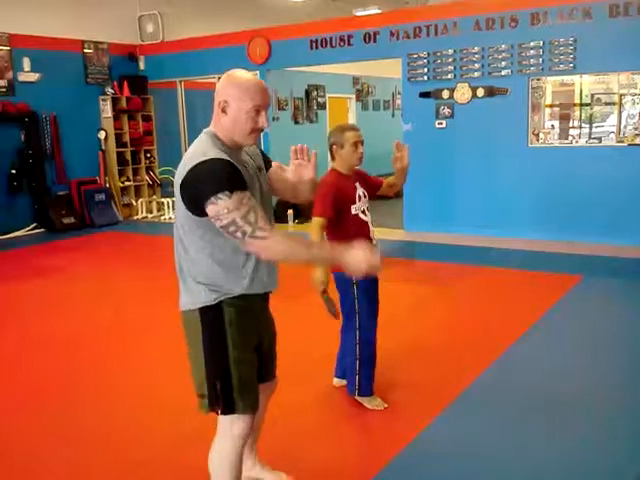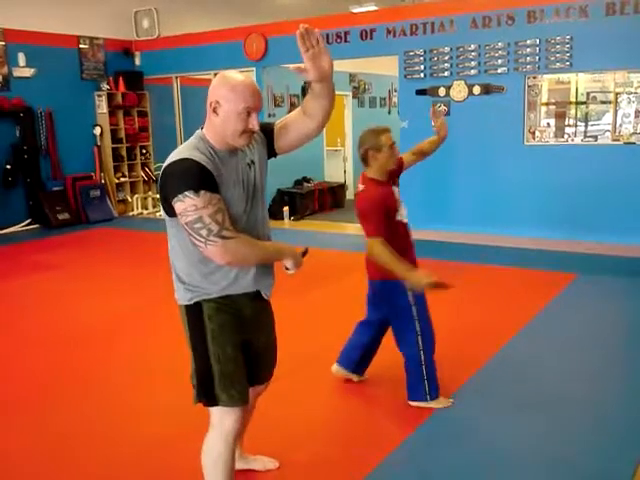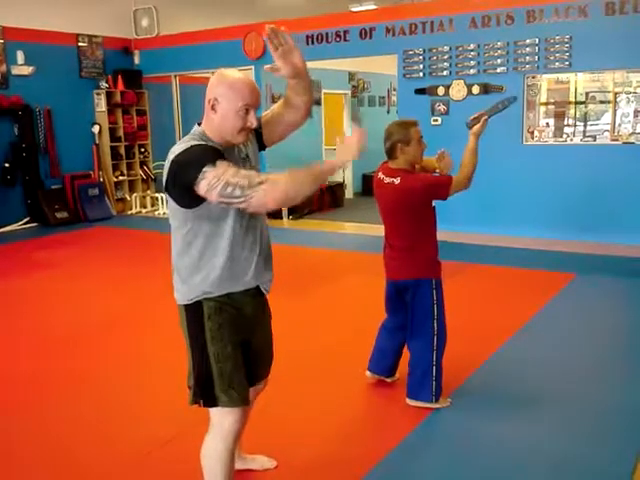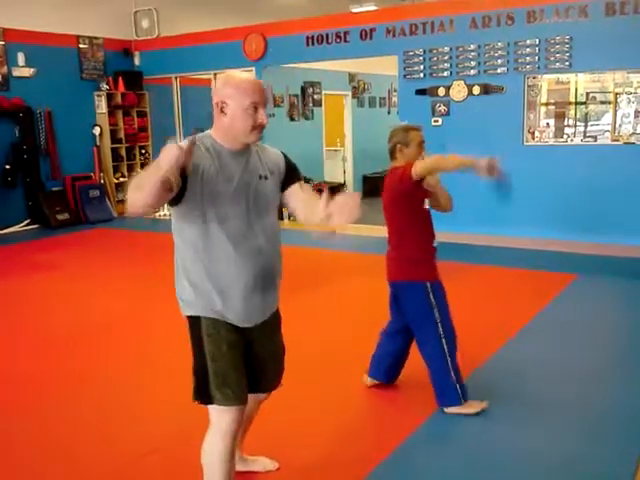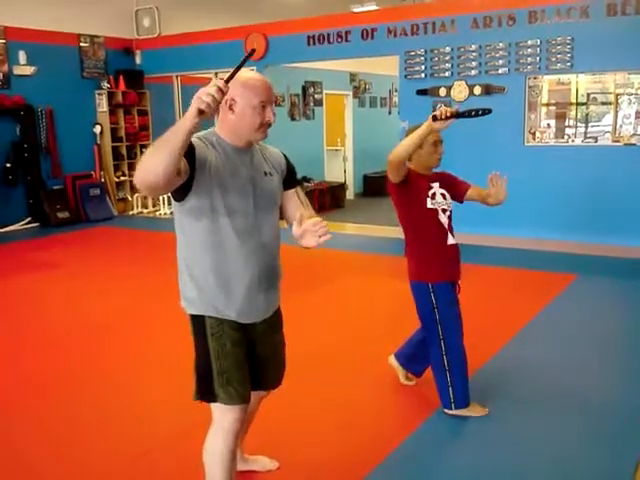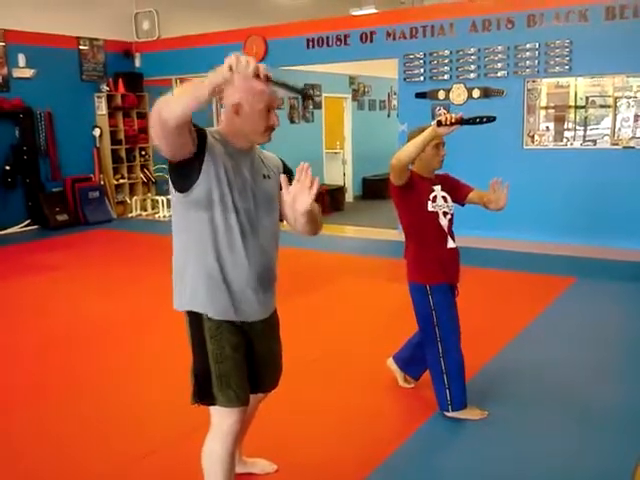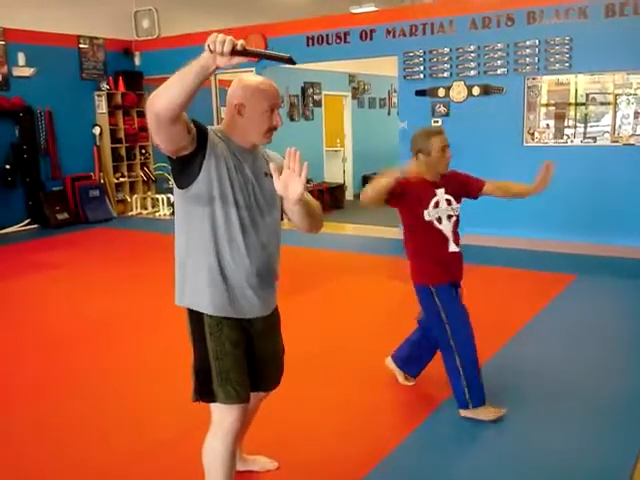
dt=0.7s
person 1, frame 1
left shoulder: (248, 153)
right shoulder: (211, 167)
left elbow: (293, 192)
right elbow: (266, 242)
left wrist: (303, 180)
right wrist: (342, 255)
left hip: (248, 298)
right hip: (218, 307)
left knee: (262, 389)
right knee: (236, 420)
person 1, frame 2
left shoulder: (252, 142)
right shoulder: (187, 168)
left elbow: (311, 120)
right elbow: (223, 249)
left wrist: (322, 80)
right wrist: (284, 253)
left hip: (252, 293)
right hip: (213, 303)
left knee: (254, 384)
right knee: (227, 413)
person 1, frame 3
left shoulder: (242, 138)
right shoulder: (193, 158)
left elbow: (295, 110)
right elbow: (266, 193)
left wrist: (296, 73)
right wrist: (337, 159)
left hip: (249, 290)
right hip: (212, 301)
left knee: (250, 386)
right knee: (228, 412)
person 1, frame 4
left shoulder: (275, 161)
right shoulder: (189, 158)
left elbow: (311, 211)
right elbow: (137, 202)
left wrist: (333, 214)
right wrist: (162, 168)
left hip: (263, 305)
right hip: (213, 310)
left knee: (257, 390)
right knee: (226, 414)
person 1, frame 5
left shoulder: (276, 159)
right shoulder: (195, 153)
left elbow: (300, 213)
right elbow: (146, 180)
left wrist: (307, 231)
right wrist: (191, 119)
left hip: (264, 302)
right hip: (216, 308)
left knee: (258, 389)
right knee: (229, 412)
person 1, frame 6
left shoulder: (271, 165)
right shoulder: (196, 149)
left elbow: (309, 229)
right elbow: (163, 115)
left wrist: (303, 209)
right wrist: (225, 74)
left hip: (260, 306)
right hip: (214, 308)
left knee: (255, 393)
right knee: (227, 414)
person 1, frame 7
left shoulder: (274, 162)
right shoulder: (198, 147)
left elbow: (312, 224)
right elbow: (159, 110)
left wrist: (296, 198)
right wrist: (210, 61)
left hip: (261, 302)
right hip: (216, 305)
left knee: (257, 389)
right knee: (229, 411)
person 2, frame 1
left shoulder: (359, 177)
right shoulder: (331, 185)
left elbow: (391, 188)
right elbow: (316, 228)
left wrist: (401, 170)
right wrist: (321, 265)
right hip: (350, 269)
left knee: (358, 324)
right knee: (362, 328)
left ankle: (345, 374)
right ankle: (360, 389)
person 2, frame 2
left shoulder: (386, 173)
right shoulder: (374, 197)
left elbow: (415, 154)
right elbow: (377, 247)
left wrist: (440, 137)
right wrist: (411, 275)
left hip: (384, 273)
right hip: (395, 275)
left knee: (376, 319)
right knee: (417, 331)
left ankle: (348, 364)
right ankle: (424, 393)
person 2, frame 3
left shoulder: (382, 174)
right shoulder: (417, 185)
left elbow: (415, 166)
right elbow: (463, 181)
left wrist: (437, 166)
right wrist: (474, 138)
left hip: (394, 267)
right hip: (420, 271)
left knee: (396, 320)
right knee: (428, 332)
left ankle: (380, 368)
right ankle: (423, 394)
person 2, frame 4
left shoulder: (408, 180)
right shoulder: (401, 178)
left elbow: (445, 206)
right elbow: (435, 162)
left wrist: (432, 183)
right wrist: (479, 163)
left hip: (402, 269)
right hip: (415, 272)
left knee: (401, 324)
right knee: (438, 335)
left ankle: (378, 373)
right ankle: (454, 399)
person 2, frame 5
left shoulder: (443, 180)
right shoulder: (402, 181)
left elbow: (476, 193)
right elbow: (394, 159)
left wrist: (493, 196)
right wrist: (430, 125)
left hip: (445, 270)
right hip: (427, 274)
left knee: (437, 328)
right knee: (447, 337)
left ankle: (404, 360)
right ankle: (457, 402)
person 2, frame 6
left shoulder: (445, 182)
right shoulder: (405, 183)
left elbow: (477, 196)
right elbow: (398, 162)
left wrist: (494, 201)
right wrist: (435, 130)
left hip: (445, 272)
right hip: (426, 276)
left knee: (436, 330)
right knee: (444, 339)
left ankle: (402, 362)
right ankle: (454, 404)
person 2, frame 7
left shoulder: (454, 180)
right shoulder: (406, 187)
left elbow: (494, 188)
right elbow: (367, 198)
left wrist: (531, 188)
right wrist: (398, 174)
left hip: (449, 273)
right hip: (430, 277)
left knee: (433, 325)
right knee: (457, 336)
left ankle: (401, 362)
right ankle: (472, 404)
